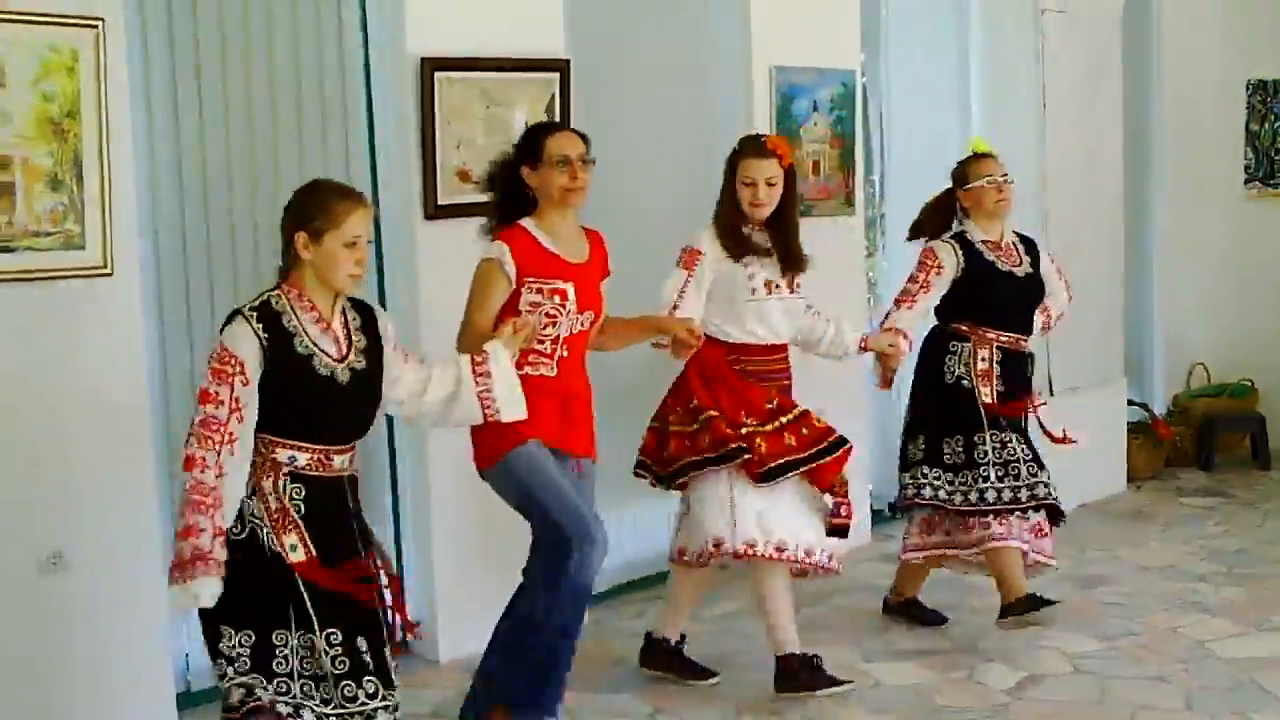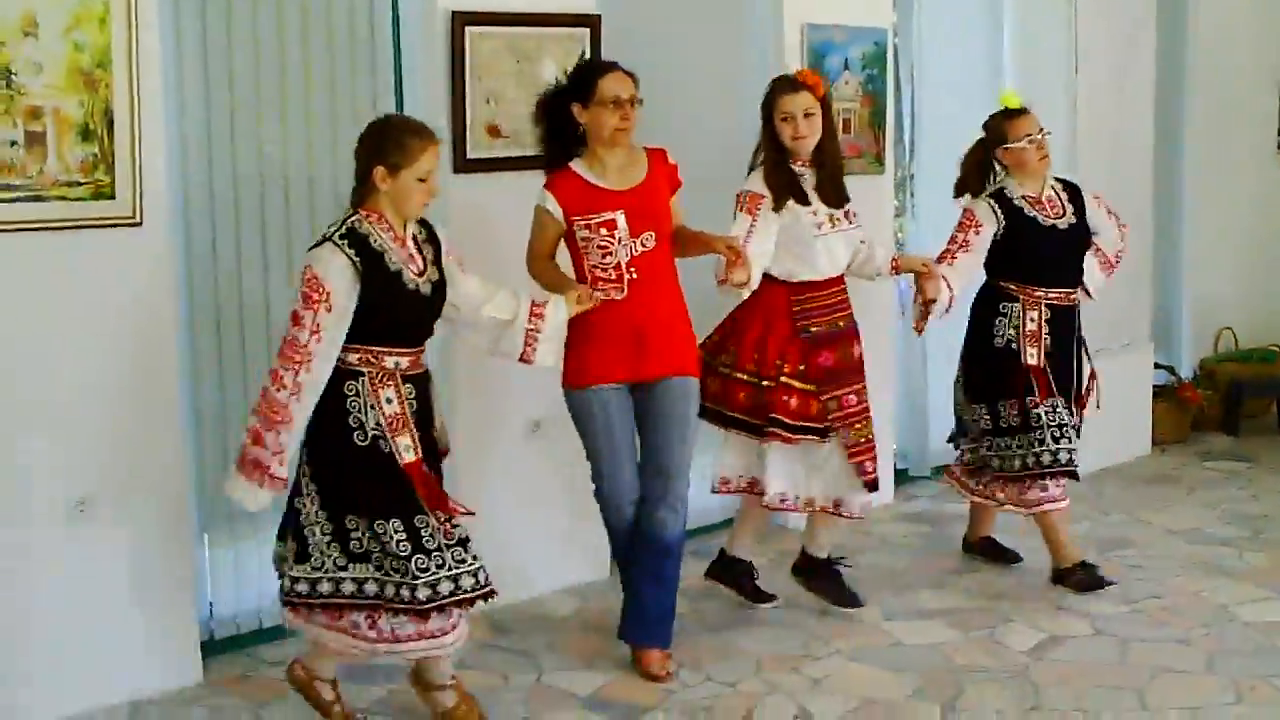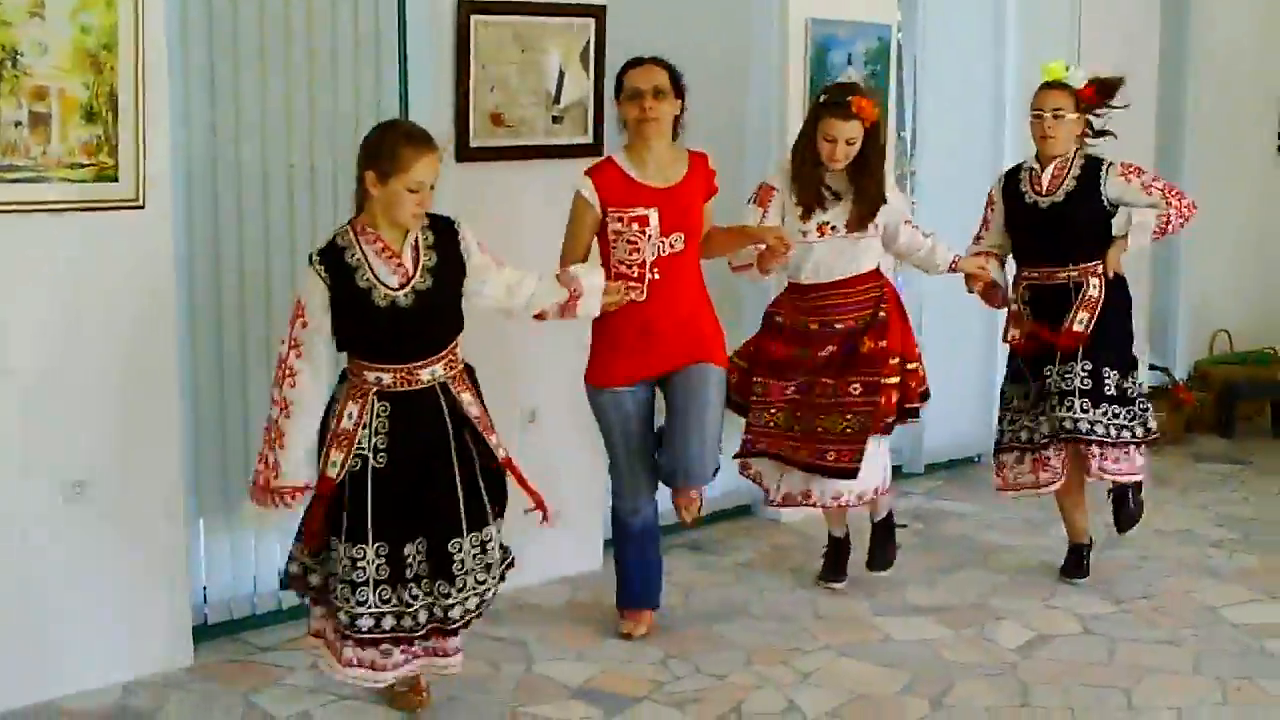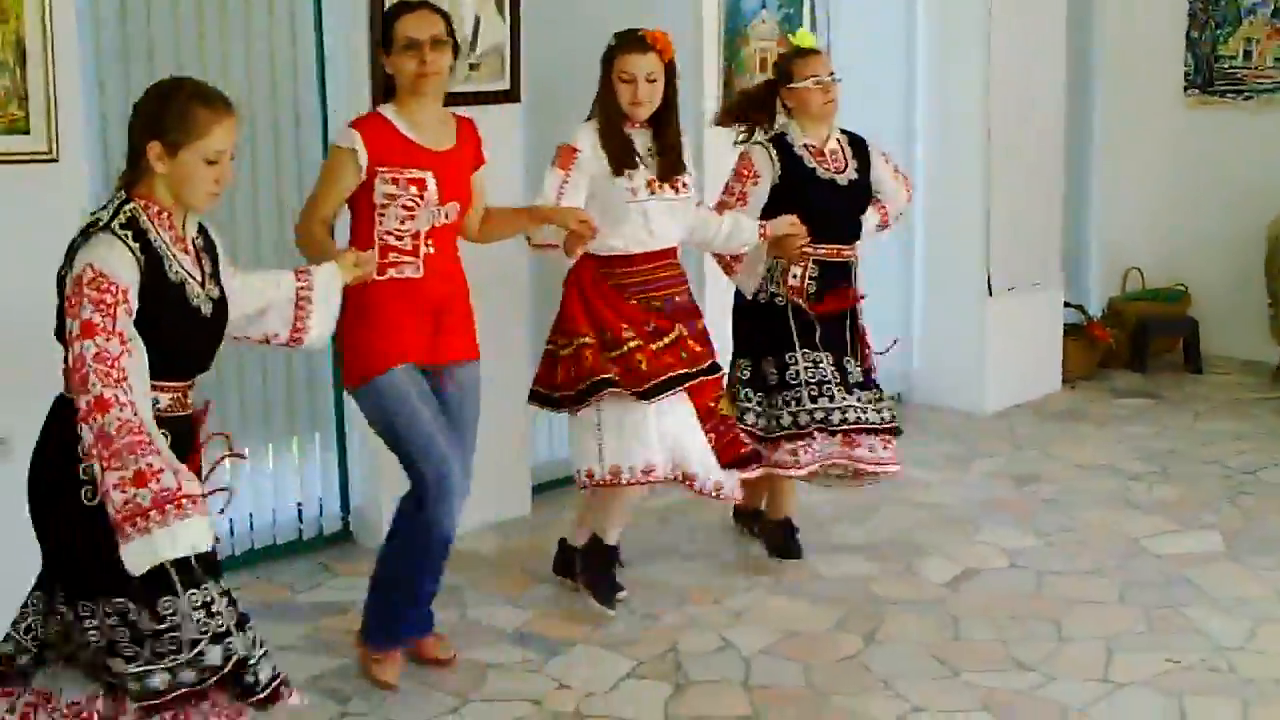
dt=1s
person 1, frame 1
left shoulder: (595, 247)
right shoulder: (508, 250)
right elbow: (470, 337)
left wrist: (658, 324)
left hip: (572, 427)
right hip: (512, 426)
left knee: (555, 575)
right knee: (584, 540)
person 1, frame 2
left shoulder: (662, 169)
right shoulder: (562, 191)
right elbow: (539, 262)
left wrist: (711, 241)
right wrist: (571, 291)
left hip: (669, 350)
right hip: (597, 356)
left knee: (668, 489)
right knee: (619, 490)
left ankle: (648, 632)
right ankle: (640, 593)
person 1, frame 3
left shoulder: (700, 170)
right shoulder: (599, 182)
right elbow: (571, 267)
left wrist: (752, 233)
left hip: (693, 339)
right hip: (618, 349)
left knee: (694, 463)
right knee: (631, 484)
left ankle: (681, 470)
right ankle: (638, 598)
person 1, frame 4
left shoulder: (466, 135)
right shoulder: (364, 139)
right elbow: (311, 226)
left wrist: (546, 215)
right wrist: (340, 266)
left hip: (450, 331)
right hip: (379, 336)
left knee: (442, 483)
right knee: (442, 476)
left ankle: (404, 622)
right ankle: (389, 628)
person 2, frame 1
left shoulder: (367, 323)
right shoulder: (251, 332)
left elbow: (416, 390)
right elbow: (214, 450)
left wrist: (494, 354)
right wrist: (205, 555)
left hip: (337, 512)
right hip: (268, 519)
left knee: (343, 673)
person 2, frame 2
left shoulder: (424, 240)
right shoulder: (341, 256)
left elbow: (478, 306)
right elbow: (301, 358)
left wrist: (562, 307)
right wrist: (266, 455)
left hip: (407, 410)
right hip: (363, 417)
left knee: (370, 560)
right knee: (420, 549)
left ankle: (315, 668)
person 2, frame 3
left shoulder: (449, 239)
right shoulder: (328, 268)
left elbow: (506, 286)
right elbow: (301, 368)
left wrist: (589, 284)
right wrist: (287, 464)
left hip: (448, 416)
right hip: (371, 427)
left knee: (450, 548)
right knee: (374, 565)
left ankle: (421, 652)
right ankle: (395, 666)
person 2, frame 4
left shoulder: (194, 240)
right shoulder: (110, 251)
left elbow: (241, 300)
right elbow: (106, 395)
left wrist: (333, 276)
right wrist: (164, 515)
left hip: (162, 448)
right hip: (107, 470)
person 3, frame 1
left shoulder: (784, 246)
right shoulder: (709, 245)
left elbow: (801, 322)
right elbow: (681, 312)
left wrist: (865, 340)
right wrist: (676, 337)
left hip: (769, 381)
right hip: (723, 381)
left knee: (724, 525)
right knee: (774, 516)
left ankle: (664, 643)
right ankle: (790, 658)
person 3, frame 2
left shoulder: (829, 180)
right shoulder: (764, 186)
right elbow: (746, 255)
left wrist: (898, 262)
right wrist: (737, 272)
left hip: (830, 318)
right hip: (786, 323)
left knee: (786, 455)
right knee: (829, 449)
left ankle: (734, 560)
right ankle: (816, 560)
person 3, frame 3
left shoulder: (876, 182)
right shoulder: (784, 182)
left elbow: (903, 235)
right elbow: (743, 246)
left wrist: (955, 262)
right wrist: (761, 256)
left hip: (867, 316)
right hip: (803, 317)
left knee: (855, 435)
right knee: (808, 433)
left ankle: (882, 516)
right ankle: (838, 538)
person 3, frame 4
left shoulder: (668, 143)
right shoulder: (585, 143)
left elbow: (691, 219)
right elbow: (551, 221)
left wrist: (763, 231)
right wrist: (564, 234)
left hip: (665, 288)
right hip: (608, 292)
left knee: (641, 433)
right knee: (651, 429)
left ankle: (580, 548)
right ankle: (597, 544)
person 4, frame 1
left shoulder: (1030, 249)
right shoulder: (948, 249)
left elbow: (1057, 296)
right elbow: (911, 305)
left wrist: (1025, 329)
right wrist: (891, 347)
left hip: (1006, 375)
right hip: (961, 372)
left knee: (982, 483)
right knee: (990, 476)
left ankle: (904, 594)
right ankle: (1015, 594)
person 4, frame 2
left shoulder: (1072, 194)
right shoulder: (988, 208)
left elbow: (1113, 234)
right elbow: (956, 262)
left wrist: (1083, 277)
right wrist: (931, 291)
left hip: (1059, 329)
right hip: (1012, 333)
left knee: (1020, 445)
right knee: (1037, 441)
left ankle: (978, 534)
right ankle: (1066, 560)
person 4, frame 3
left shoulder: (1105, 174)
right shoulder: (1009, 183)
left elbow: (1179, 204)
right elbow: (988, 246)
left wrist: (1124, 243)
right wrist: (987, 280)
left hip: (1093, 305)
right hip: (1035, 313)
left knee: (1087, 406)
right knee: (1047, 426)
left ankle: (1127, 477)
right ankle: (1078, 538)
person 4, frame 4
left shoulder: (859, 149)
right shoulder: (766, 154)
left elbow: (897, 191)
left wrist: (858, 232)
right wrist: (771, 253)
left hip: (836, 290)
right hip: (783, 290)
left knee: (818, 404)
right knee: (802, 398)
left ankle: (752, 503)
right ankle: (776, 512)
